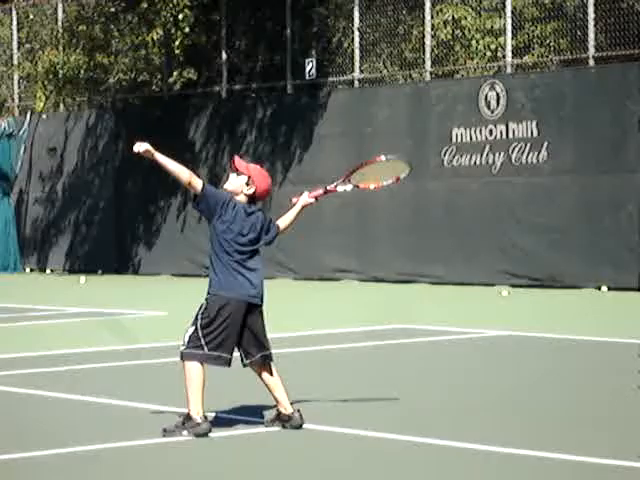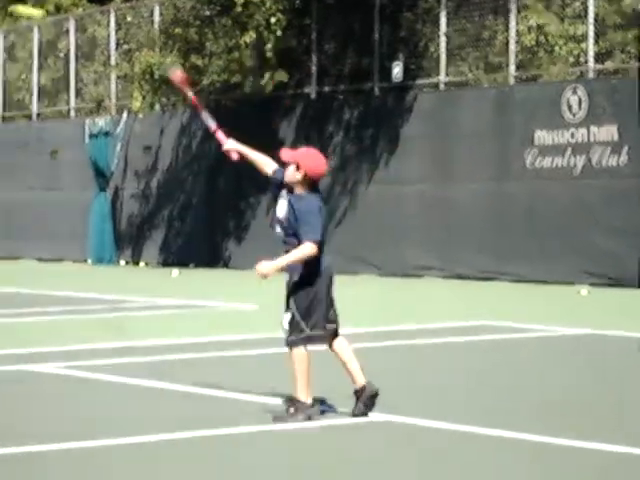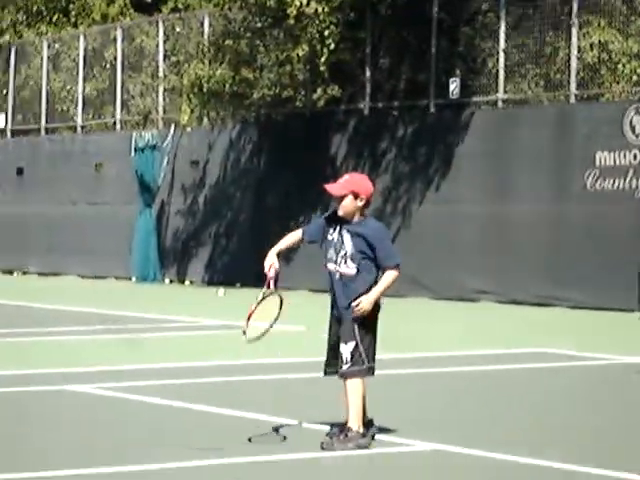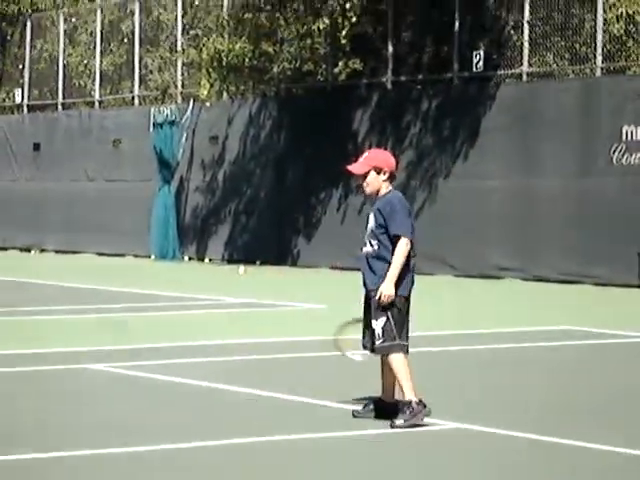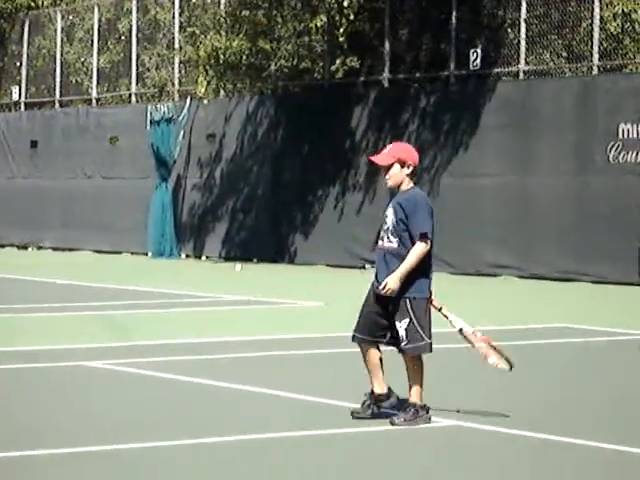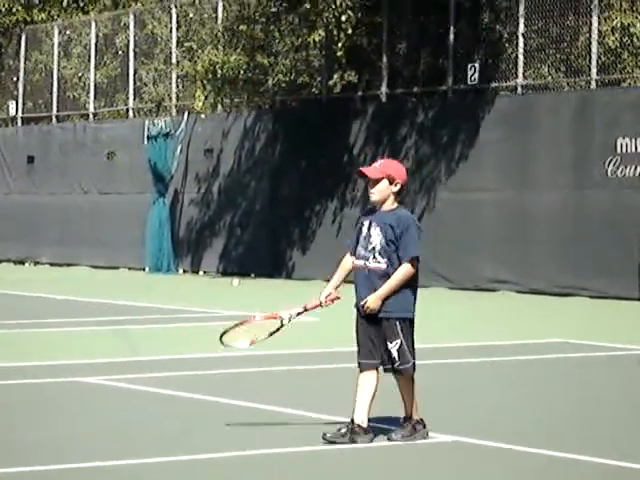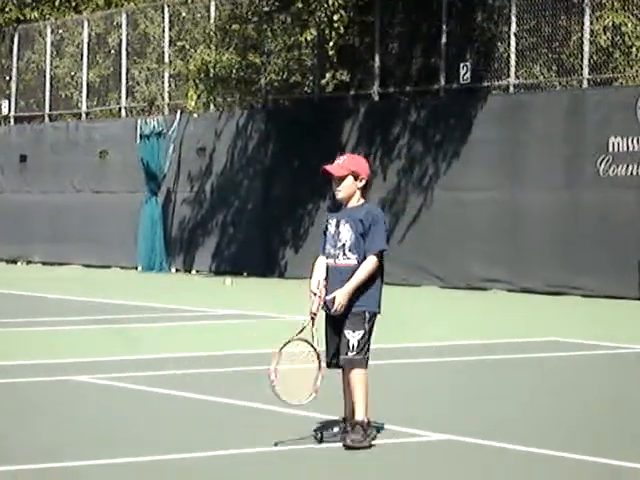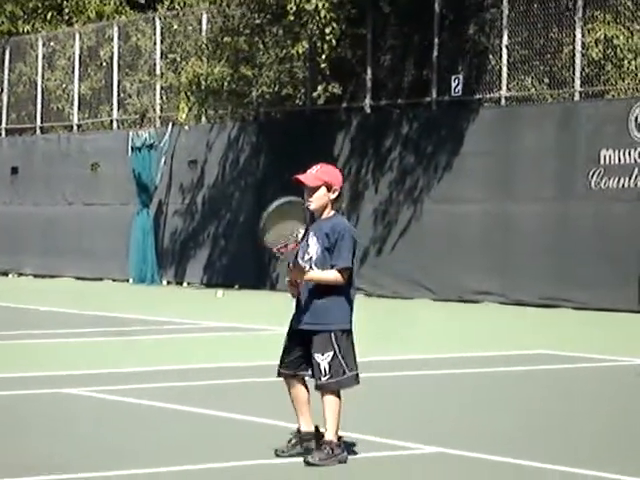
dt=0.5s
person 1, frame 1
left shoulder: (223, 204)
right shoulder: (259, 218)
left elbow: (190, 179)
right elbow: (277, 228)
left wrist: (154, 153)
right wrist: (299, 207)
left hip: (224, 296)
right hip: (251, 297)
left knee: (192, 351)
right knee: (259, 356)
left ankle: (195, 418)
right ankle: (287, 411)
person 1, frame 2
left shoulder: (309, 206)
right shoulder: (290, 188)
left elbow: (311, 247)
right elbow: (269, 166)
left wrist: (275, 264)
right wrist: (240, 148)
left hip: (306, 277)
right hip: (314, 275)
left knee: (297, 338)
right knee: (329, 333)
left ankle: (304, 403)
right ankle: (362, 386)
person 1, frame 3
left shoulder: (375, 231)
right shoulder: (331, 221)
left elbow: (392, 269)
right elbow: (301, 234)
left wrist: (372, 296)
right wrist: (275, 251)
left hip: (359, 311)
right hip: (339, 309)
left knee: (354, 368)
right knee: (348, 368)
left ankle: (355, 431)
right ankle: (362, 422)
person 1, frame 4
left shoulder: (393, 202)
right shoulder: (380, 204)
left elbow: (404, 242)
left wrist: (390, 281)
left hip: (390, 287)
right hip: (377, 286)
left knee: (391, 344)
right knee: (382, 345)
left ankle: (414, 404)
right ankle: (386, 401)
person 1, frame 5
left shoulder: (417, 200)
right shoulder: (396, 199)
left elbow: (423, 243)
left wrist: (398, 276)
left hip: (408, 287)
right hip: (383, 284)
left knee: (411, 347)
right knee: (365, 337)
left ankle: (417, 406)
right ankle: (381, 395)
person 1, frame 6
left shoulder: (404, 221)
right shoulder: (367, 216)
left elbow: (410, 265)
right elbow: (352, 256)
left wrist: (379, 295)
right wrist: (332, 285)
left hip: (394, 307)
right hip: (368, 306)
left knee: (401, 366)
right knee: (367, 364)
left ankle: (414, 422)
right ankle: (359, 426)
person 1, frame 7
left shoulder: (372, 215)
right shoulder: (333, 214)
left elbow: (373, 259)
right elbow: (323, 254)
left wrist: (347, 290)
right wrist: (316, 280)
left hip: (361, 302)
right hip: (336, 303)
left knee: (354, 360)
right knee: (343, 362)
left ankle: (363, 423)
right ankle: (351, 420)
person 1, frame 8
left shoulder: (341, 229)
right shoulder: (305, 224)
left elbow: (340, 274)
right elbow: (295, 263)
left wrist: (308, 275)
right wrist: (292, 279)
left hip: (331, 319)
right hip: (304, 315)
left knee: (328, 381)
right knee: (290, 371)
left ankle: (332, 443)
right ankle: (307, 432)
